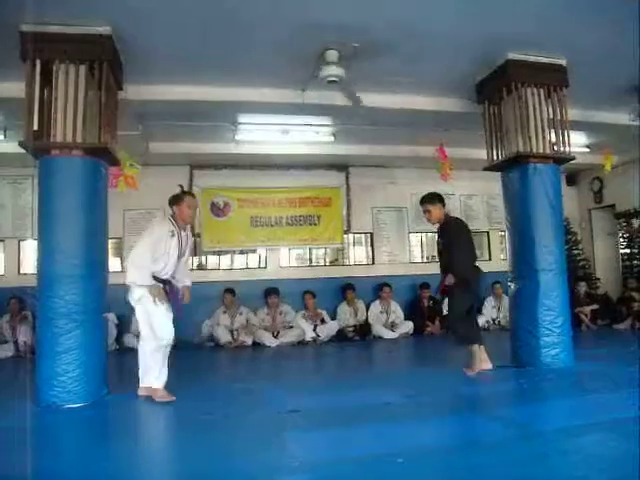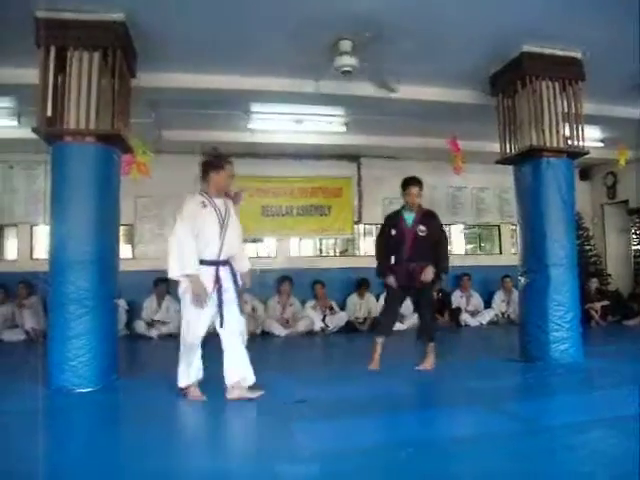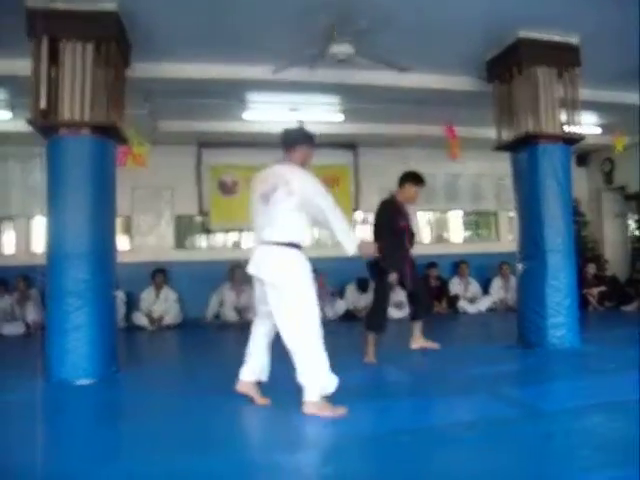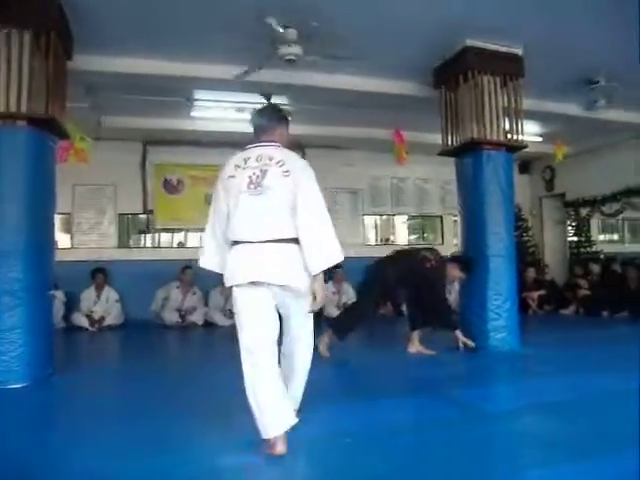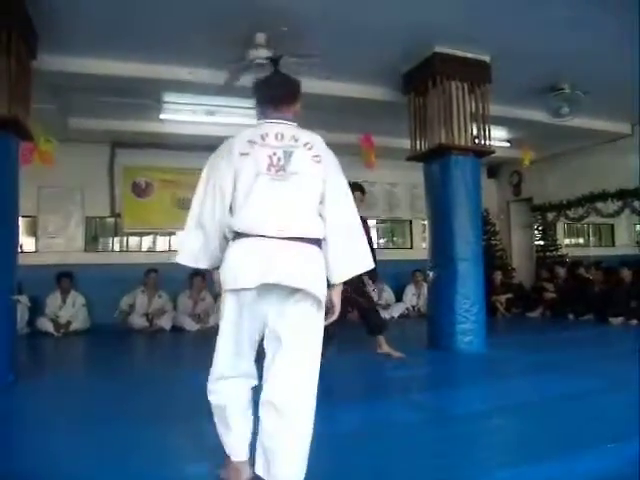
dt=0.7s
person 1, frame 1
left shoulder: (186, 234)
right shoulder: (161, 228)
right elbow: (138, 256)
left wrist: (184, 284)
right wrist: (150, 286)
left hip: (162, 288)
right hip: (146, 288)
left knee: (154, 336)
right knee: (162, 335)
left ankle: (147, 384)
right ankle: (156, 385)
person 1, frame 2
left shoulder: (229, 206)
right shoulder: (193, 204)
left elbow: (236, 241)
right elbow: (182, 243)
left wrist: (243, 269)
right wrist: (193, 279)
left hip: (225, 274)
right hip: (200, 275)
left knee: (234, 328)
right knee: (193, 331)
left ankle: (236, 385)
right ankle: (188, 383)
person 1, frame 3
left shoulder: (262, 178)
right shoulder: (302, 179)
right elbow: (328, 213)
right wrist: (356, 244)
left hip: (265, 255)
right hip: (287, 260)
left knee: (266, 322)
right knee: (303, 327)
left ankle: (248, 379)
right ankle: (314, 399)
person 1, frame 4
left shoulder: (231, 167)
right shoulder: (294, 164)
left elbow: (218, 223)
right elbow: (312, 219)
left wrist: (222, 270)
right wrist: (318, 273)
left hip: (244, 261)
right hip: (287, 260)
left knee: (257, 350)
right knee: (298, 340)
left ankle: (274, 434)
right ankle: (288, 408)
person 1, frame 5
left shoulder: (234, 146)
right shoulder: (317, 149)
left elbow: (209, 211)
right elbow: (340, 217)
left wrist: (211, 265)
right wrist: (338, 282)
left hip: (247, 260)
right hip: (302, 265)
left knee: (230, 367)
right knee: (292, 382)
person 2, frame 1
left shoulder: (454, 226)
right shoulder: (444, 228)
left elbow: (463, 253)
left wrist: (453, 275)
right wrist: (449, 277)
left hip: (464, 278)
right hip: (458, 279)
left knee: (455, 317)
right knee: (466, 317)
left ankle: (477, 357)
right ankle: (482, 359)
person 2, frame 2
left shoulder: (430, 218)
right shoulder: (393, 219)
left elbow: (441, 245)
right elbow: (383, 247)
left wrist: (433, 266)
right wrist: (387, 272)
left hip: (423, 273)
right hip: (400, 272)
left knee: (426, 313)
right knee: (389, 311)
left ankle: (430, 356)
right ankle: (377, 357)
person 2, frame 3
left shoulder: (402, 209)
right shoulder: (387, 208)
right elbow: (384, 240)
left wrist: (404, 262)
right wrist: (390, 268)
left hip: (404, 262)
right hip: (388, 265)
left knee: (420, 296)
right knee: (381, 303)
left ankle: (417, 338)
right ankle: (370, 349)
person 2, frame 4
left shoulder: (437, 261)
right shoulder: (436, 273)
right elbow: (440, 303)
right wrist: (456, 331)
left hip: (394, 276)
right hip: (382, 277)
left knee: (419, 303)
right knee: (362, 308)
left ankle: (414, 344)
right ankle: (325, 340)
person 2, frame 5
left shoulder: (361, 224)
left elbow: (368, 252)
left wrist: (372, 278)
left hip: (353, 275)
left knee: (368, 309)
left ankle: (382, 345)
